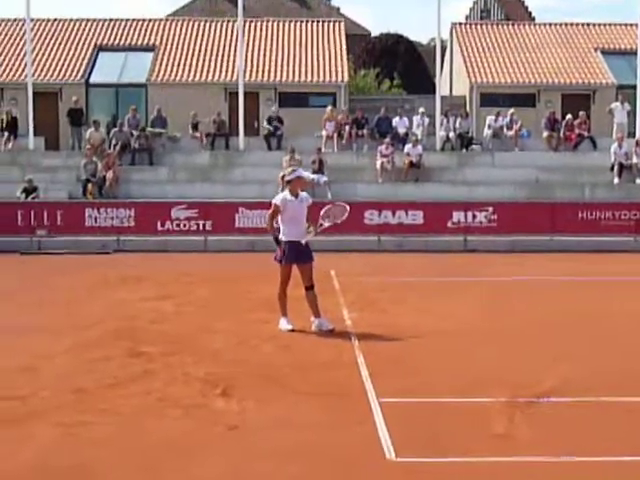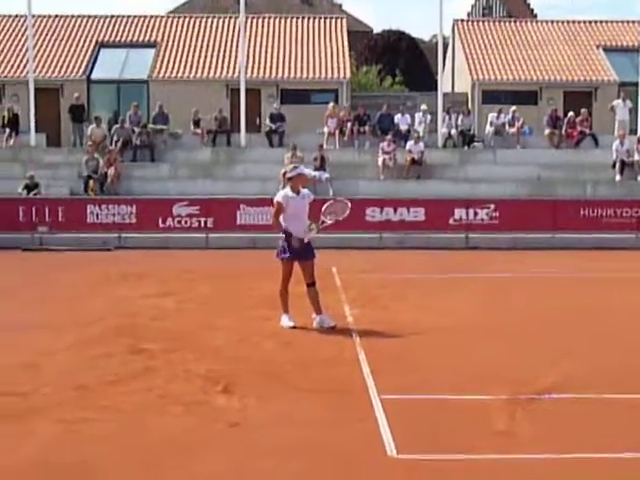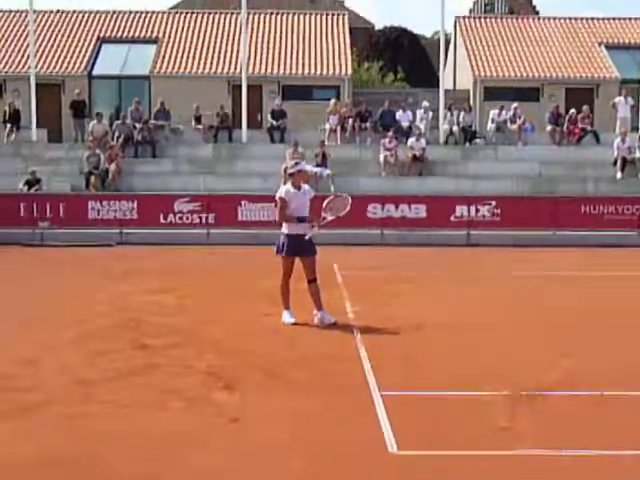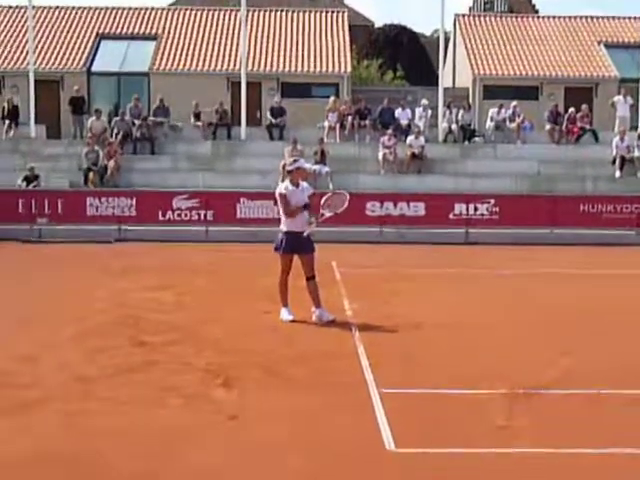
dt=0.1s
person 1, frame 1
left shoulder: (305, 198)
right shoulder: (282, 199)
right elbow: (270, 221)
left wrist: (311, 227)
right wrist: (278, 242)
left hip: (302, 244)
right hip: (287, 245)
left knee: (309, 284)
right knee: (284, 283)
left ankle: (317, 320)
right ankle: (284, 319)
person 1, frame 2
left shoulder: (306, 194)
right shoulder: (283, 196)
right elbow: (275, 221)
left wrist: (313, 225)
right wrist: (290, 236)
left hip: (304, 241)
right hip: (289, 242)
left knee: (311, 280)
right knee: (285, 280)
left ankle: (319, 316)
right ankle: (285, 315)
person 1, frame 3
left shoulder: (307, 190)
right shoulder: (285, 191)
right elbow: (281, 217)
left wrist: (313, 221)
right wrist: (302, 219)
left hip: (305, 237)
right hip: (290, 237)
left knee: (312, 277)
right knee: (286, 276)
left ankle: (320, 313)
right ankle: (286, 312)
person 1, frame 4
left shoulder: (305, 187)
right shoulder: (283, 188)
right elbow: (287, 213)
left wrist: (312, 217)
right wrist: (306, 206)
left hip: (303, 235)
right hip: (288, 235)
left knee: (310, 274)
right knee: (285, 274)
left ankle: (318, 310)
right ankle: (285, 309)
